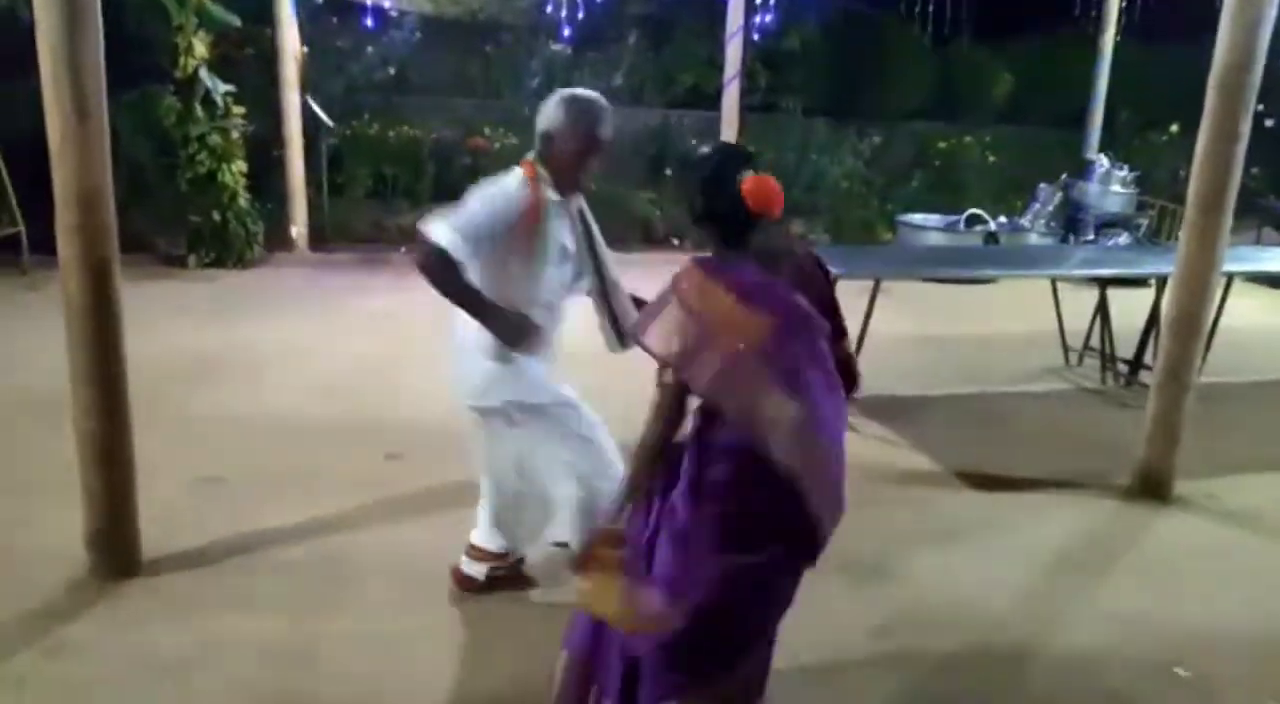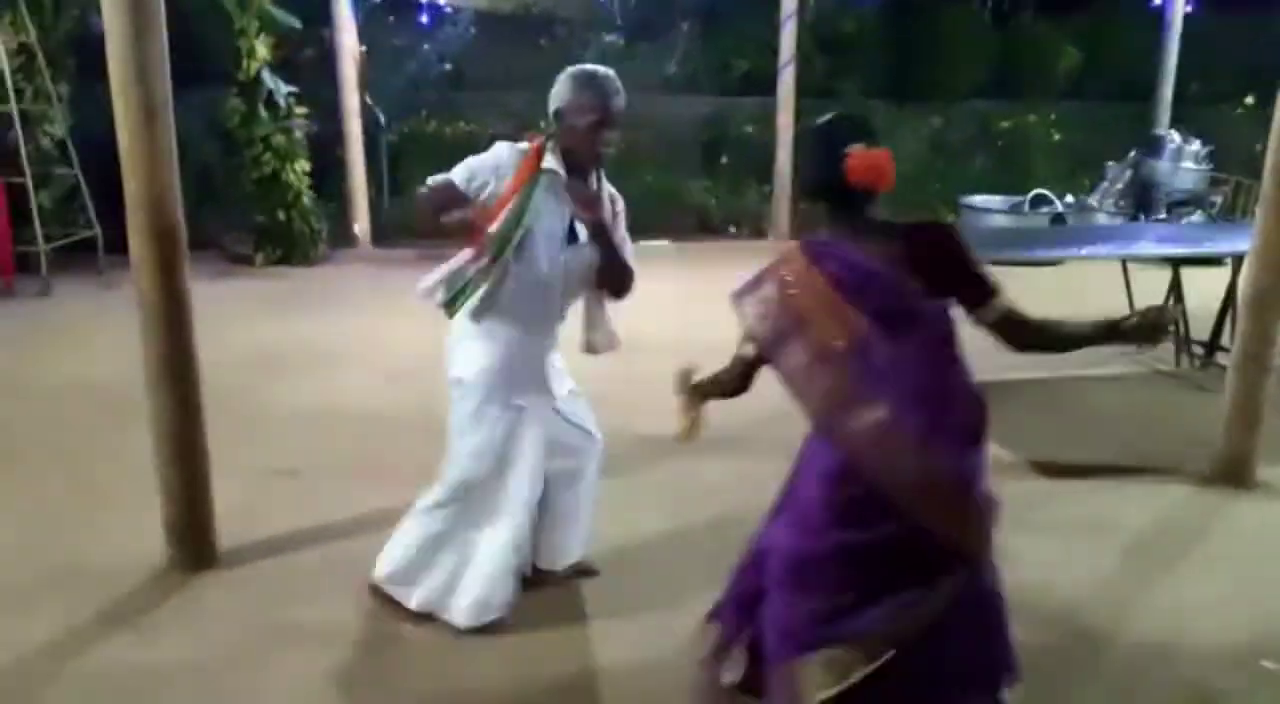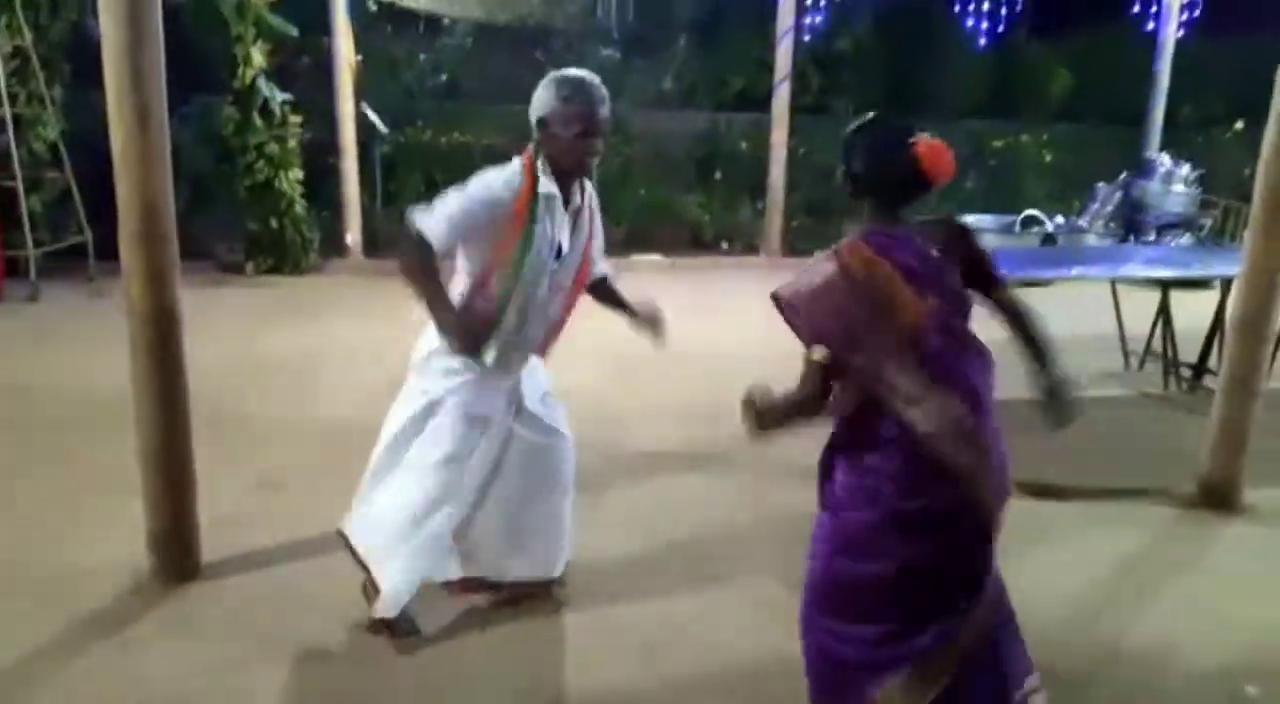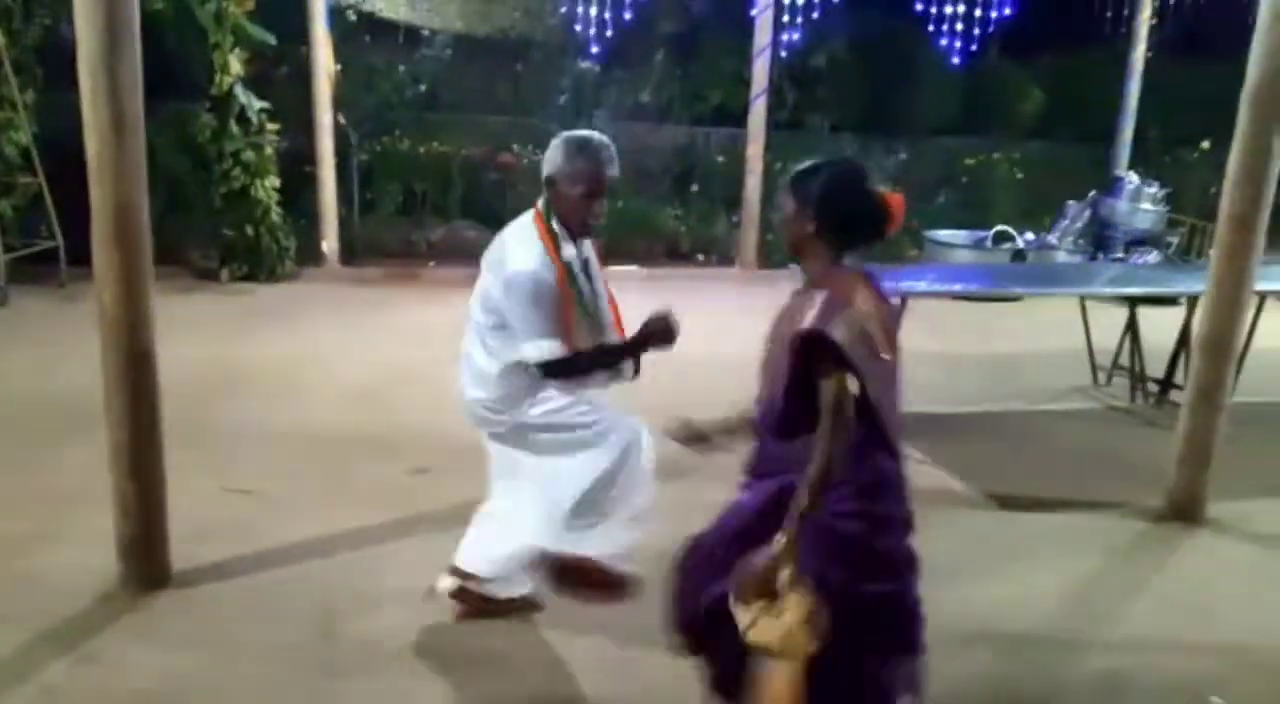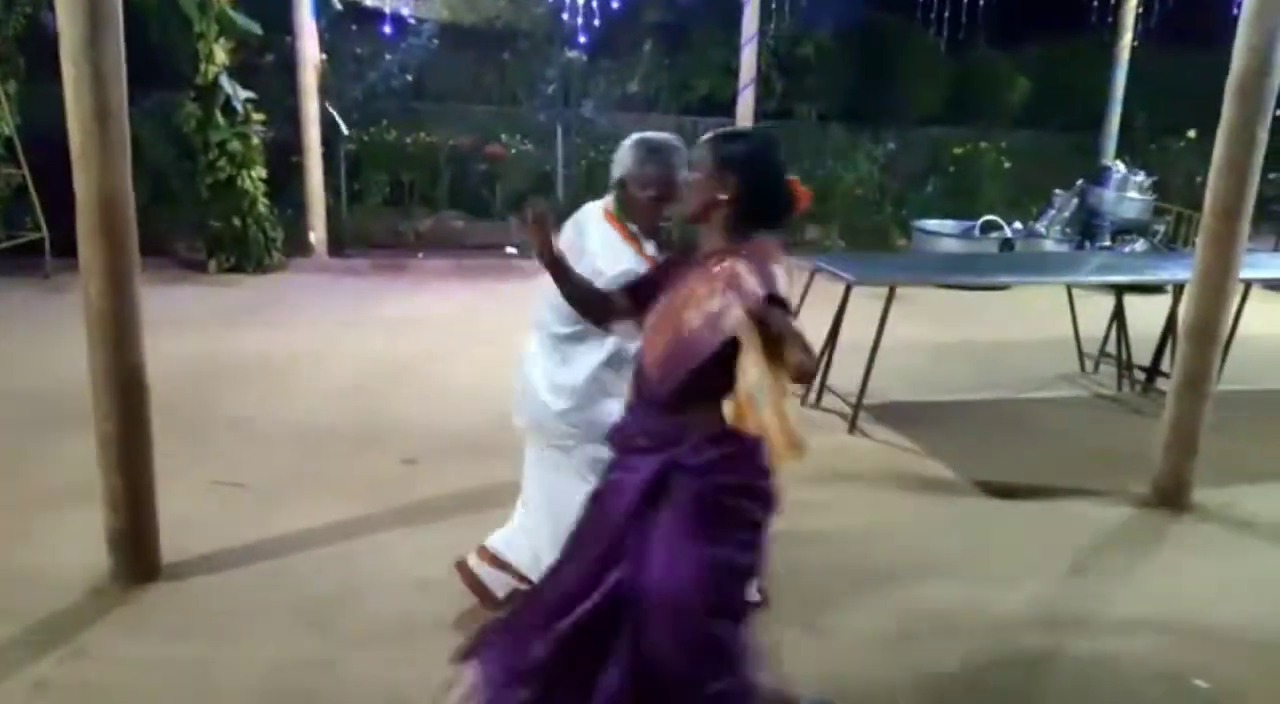
dt=0.3s
person 1, frame 1
left shoulder: (693, 291)
right shoulder: (805, 269)
left elbow: (667, 413)
right elbow: (845, 376)
left wrist: (619, 524)
left hip: (738, 478)
right hip: (800, 480)
left knee: (690, 628)
person 1, frame 2
left shoulder: (793, 277)
right shoulder: (930, 245)
left elbow: (738, 377)
right elbow: (1016, 331)
left wrist: (696, 389)
right wrist: (1123, 329)
left hip: (858, 465)
right hip: (942, 454)
left knee: (799, 586)
right knee: (946, 574)
person 1, frame 3
left shoulder: (844, 271)
right shoulder: (949, 241)
left elbow: (820, 396)
right elbow: (1014, 310)
left wrist: (766, 410)
right wrist: (1050, 377)
left hip: (887, 465)
right hip: (957, 457)
left knee: (855, 607)
right knee: (960, 585)
person 1, frame 4
left shoulder: (837, 306)
right shoulder: (824, 298)
left elbow: (839, 429)
left wrist: (787, 540)
right wrist: (720, 429)
left hip: (837, 506)
right hip: (797, 493)
right knee: (706, 584)
person 1, frame 5
left shoulder: (749, 273)
right shoulder: (686, 266)
left elbow: (801, 361)
right elbow: (602, 310)
left wrist: (777, 339)
right wrist: (551, 257)
left hip: (706, 483)
right hip: (647, 469)
left knee: (687, 638)
right knee: (604, 604)
person 2, frame 1
left shoulder: (570, 209)
right shoulder: (510, 199)
left elbow: (595, 281)
right elbow: (432, 254)
left wrist: (645, 308)
right wrist: (490, 313)
left hip: (519, 360)
right hip: (503, 362)
left knee: (517, 463)
right knee: (590, 457)
left ankle: (484, 563)
person 2, frame 2
left shoulder: (606, 200)
right shoulder: (509, 164)
left elbow: (617, 286)
right elbow: (435, 198)
left wrist: (600, 229)
right wrist: (444, 208)
left hip: (537, 350)
right hip: (487, 343)
left knee: (574, 443)
right knee: (478, 473)
left ankle: (550, 557)
right ankle: (410, 581)
person 2, frame 3
left shoulder: (586, 199)
right shoulder: (496, 193)
left elbow: (589, 275)
right elbow: (417, 245)
left wrist: (631, 309)
right wrist: (443, 313)
left hip: (514, 359)
right hip: (464, 360)
left knee: (548, 452)
right knee: (437, 477)
left ankle: (512, 571)
right ankle: (387, 593)
person 2, frame 4
left shoulder: (574, 239)
right shoulder: (526, 265)
left elbow: (589, 315)
right elbow: (550, 363)
left wrist: (634, 346)
right wrist: (638, 345)
left hip: (521, 386)
right hip: (507, 392)
left knee: (530, 487)
right knee: (624, 444)
left ankle: (482, 583)
right ankle: (572, 555)
person 2, frame 5
left shoulder: (597, 219)
right shoulder: (621, 267)
left hip: (555, 388)
right hip: (575, 400)
left knee: (556, 501)
left ankle: (493, 568)
